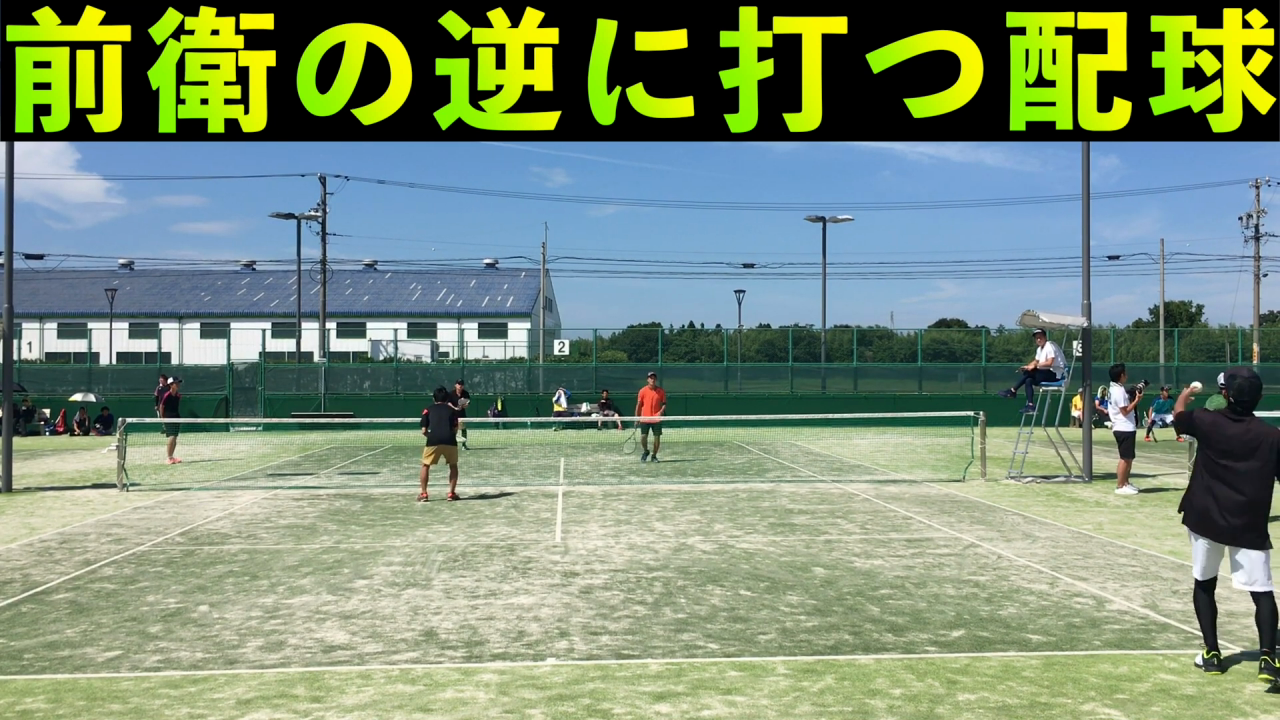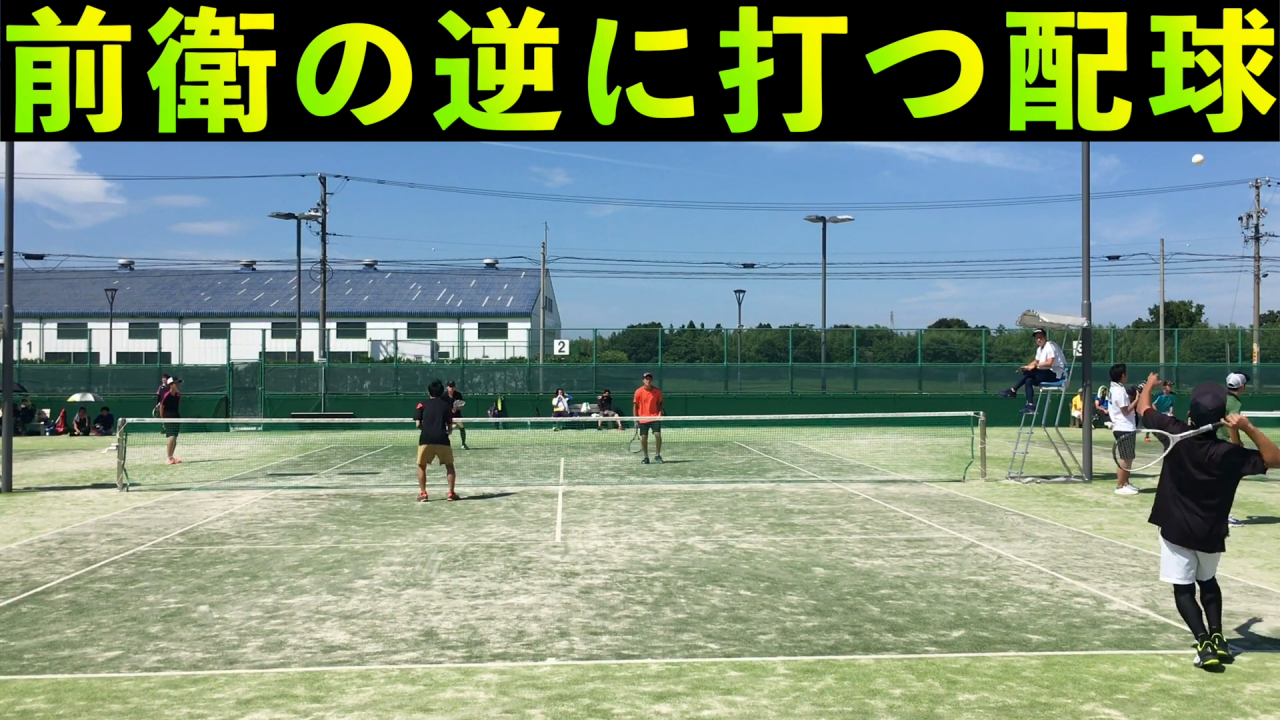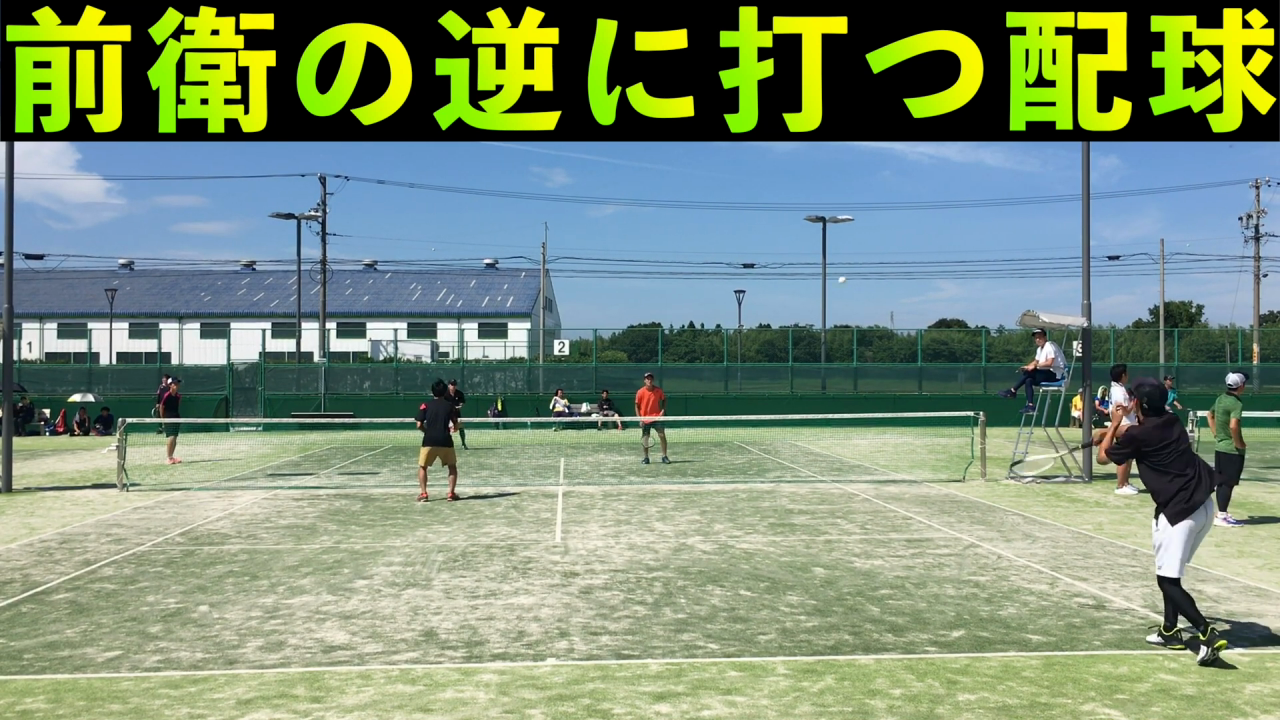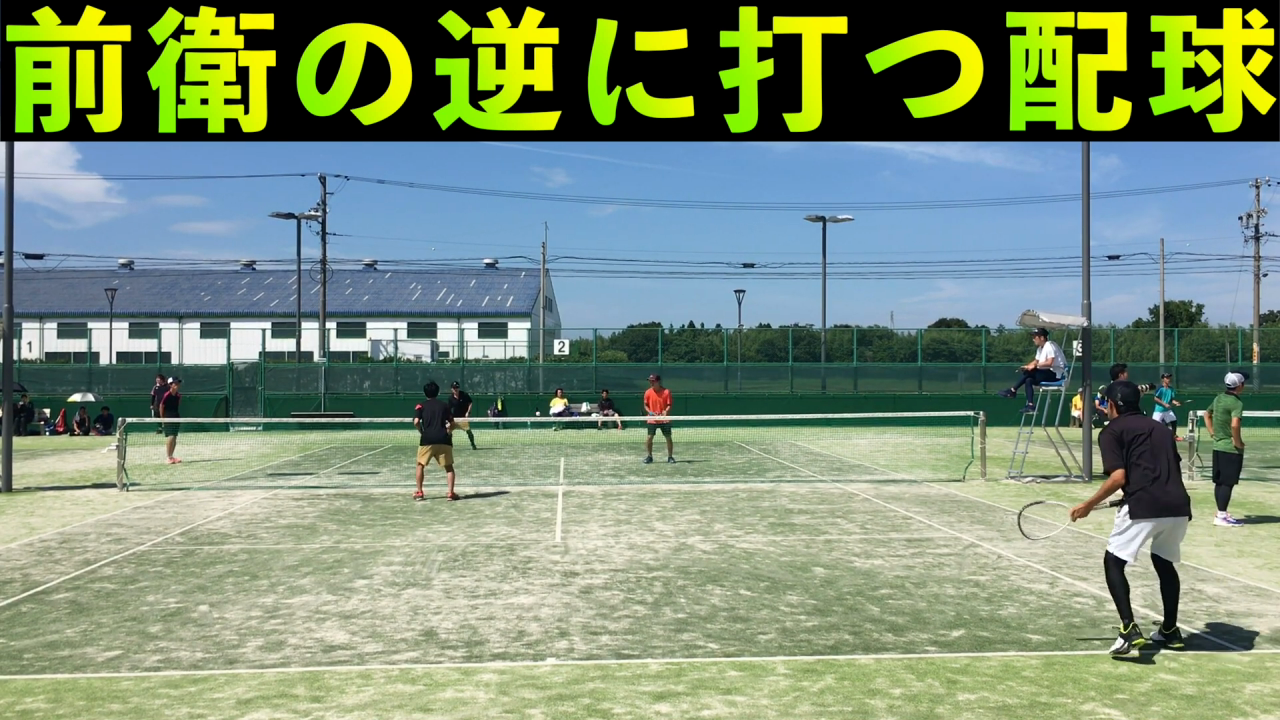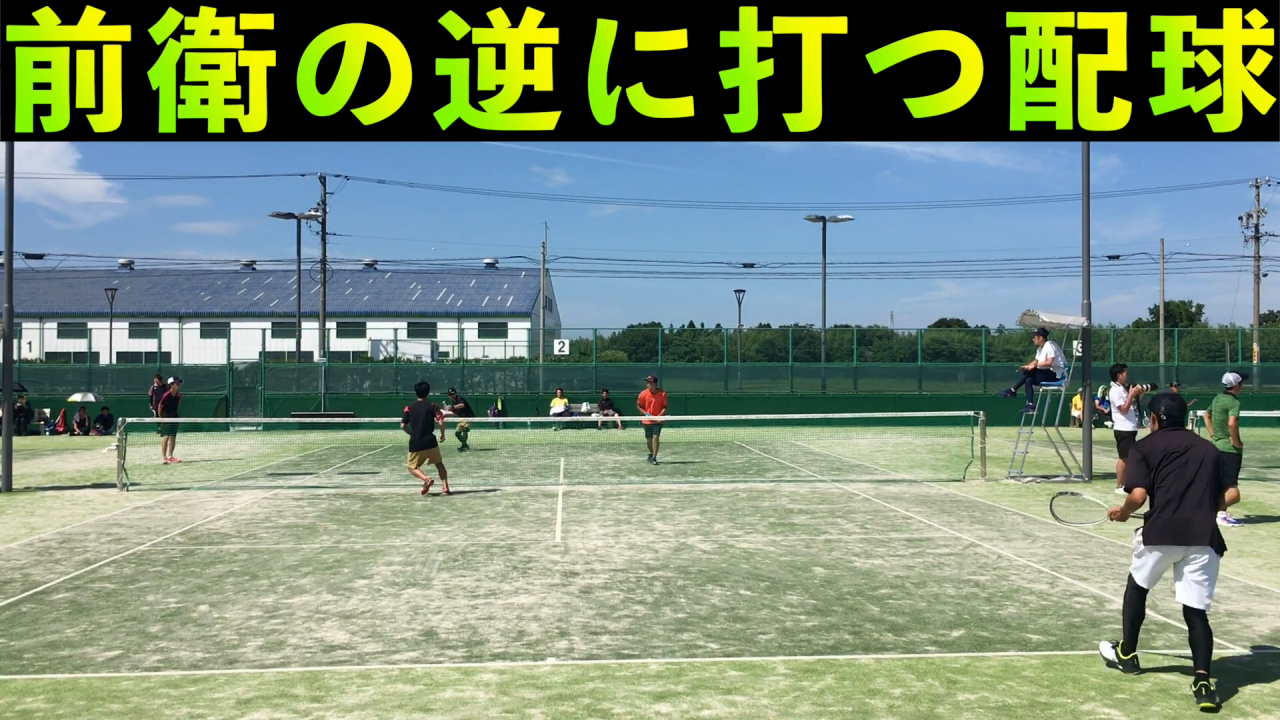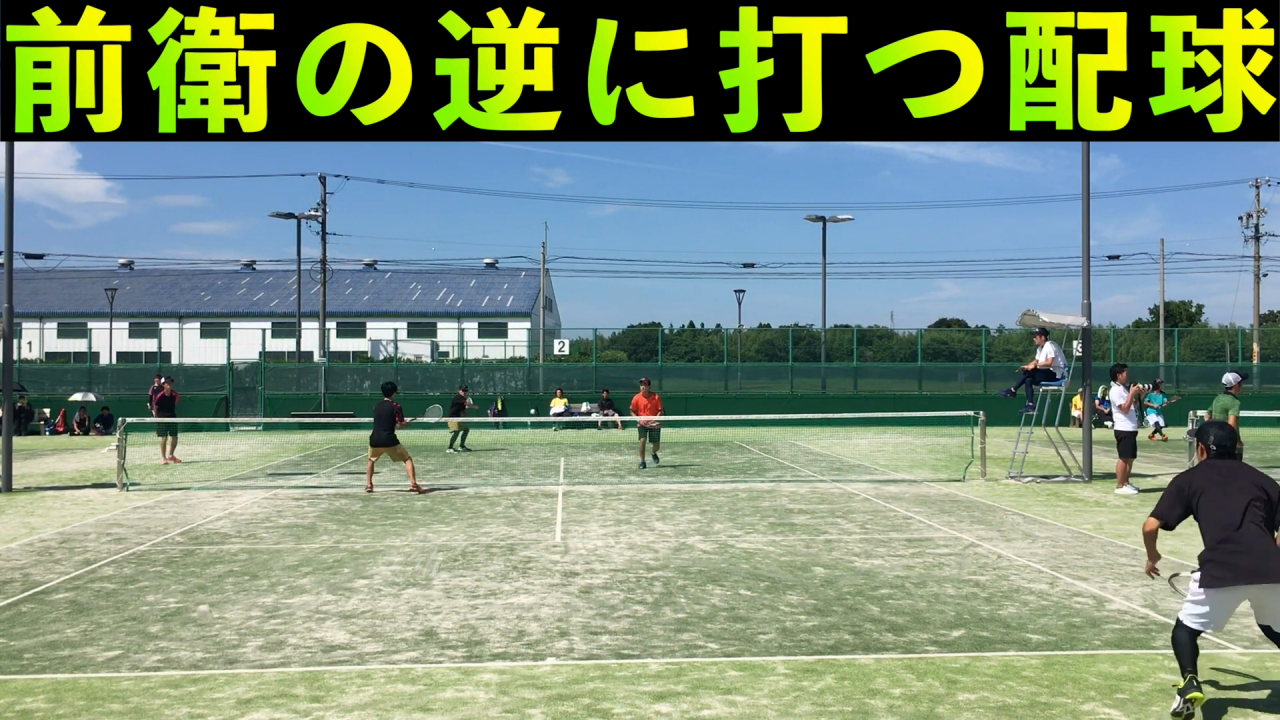
dt=0.5s
person 1, frame 1
left shoulder: (1206, 422)
left elbow: (1178, 415)
left wrist: (1185, 394)
left hip: (1205, 522)
right hip: (1248, 529)
left knee: (1204, 585)
left ankle: (1211, 654)
person 1, frame 2
left shoulder: (1176, 435)
right shoulder: (1229, 453)
left elbow: (1144, 408)
left wrist: (1149, 384)
right wrist: (1248, 427)
left hip: (1176, 530)
right hip: (1210, 533)
left knee: (1183, 590)
right knee: (1207, 581)
left ankle: (1205, 643)
right ankle: (1217, 637)
person 1, frame 3
left shoulder: (1137, 434)
right shoulder: (1171, 421)
left elbow: (1104, 455)
left wrist: (1114, 426)
right wrist: (1119, 429)
left hip: (1178, 511)
right hip: (1202, 504)
left knee: (1167, 579)
right knee: (1168, 570)
left ankle: (1207, 635)
right ankle: (1170, 630)
person 1, frame 4
left shoulder: (1112, 431)
right shoulder: (1160, 428)
left elbow: (1118, 477)
right elbow: (1171, 468)
left wrist: (1087, 505)
left hip: (1143, 506)
right hip: (1178, 506)
left knee: (1114, 562)
right knee: (1163, 563)
left ankle: (1129, 629)
right ankle: (1170, 630)
person 1, frame 5
left shoulder: (1144, 448)
right shoulder: (1210, 449)
left elbow: (1137, 496)
right elbow: (1231, 495)
left wrist: (1120, 512)
left hip: (1160, 534)
right hip: (1203, 540)
left knee: (1138, 588)
right knee: (1196, 613)
left ankle: (1126, 653)
right ankle: (1203, 679)
person 1, frame 6
left shoulder: (1188, 480)
left elbow: (1150, 526)
left wrist: (1151, 556)
left hip: (1219, 572)
left knee: (1184, 630)
left ankle: (1189, 684)
